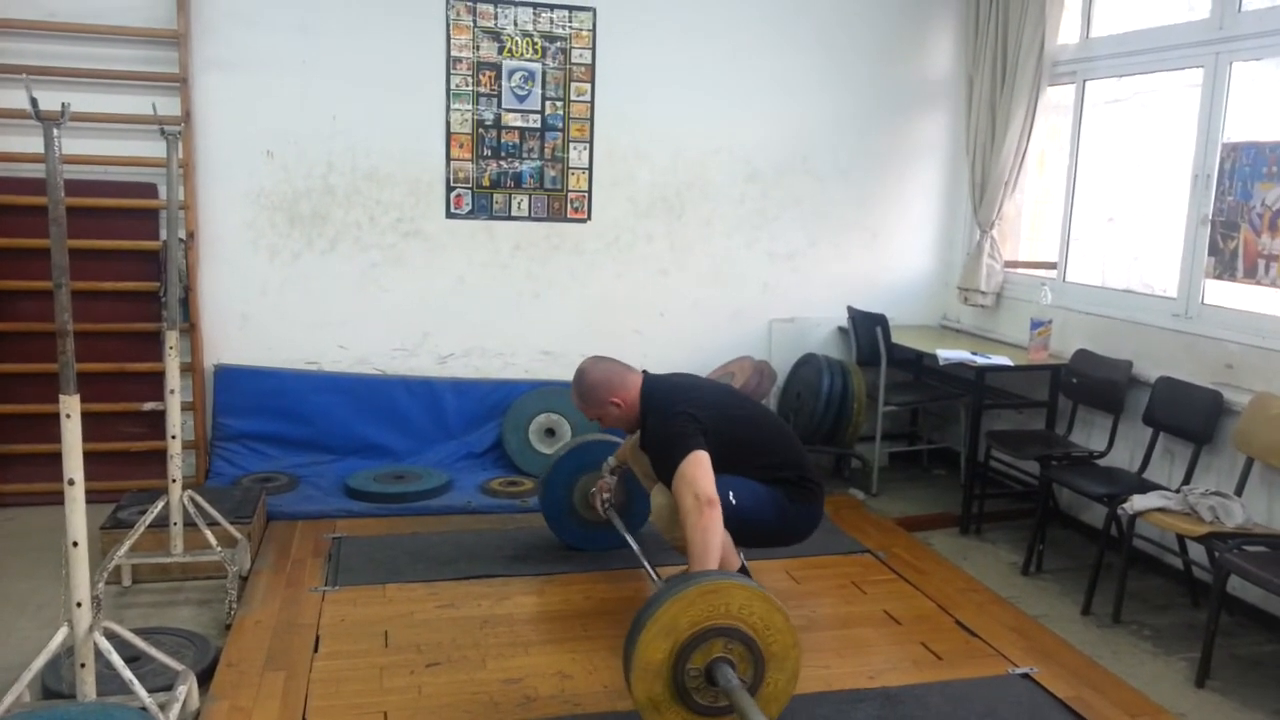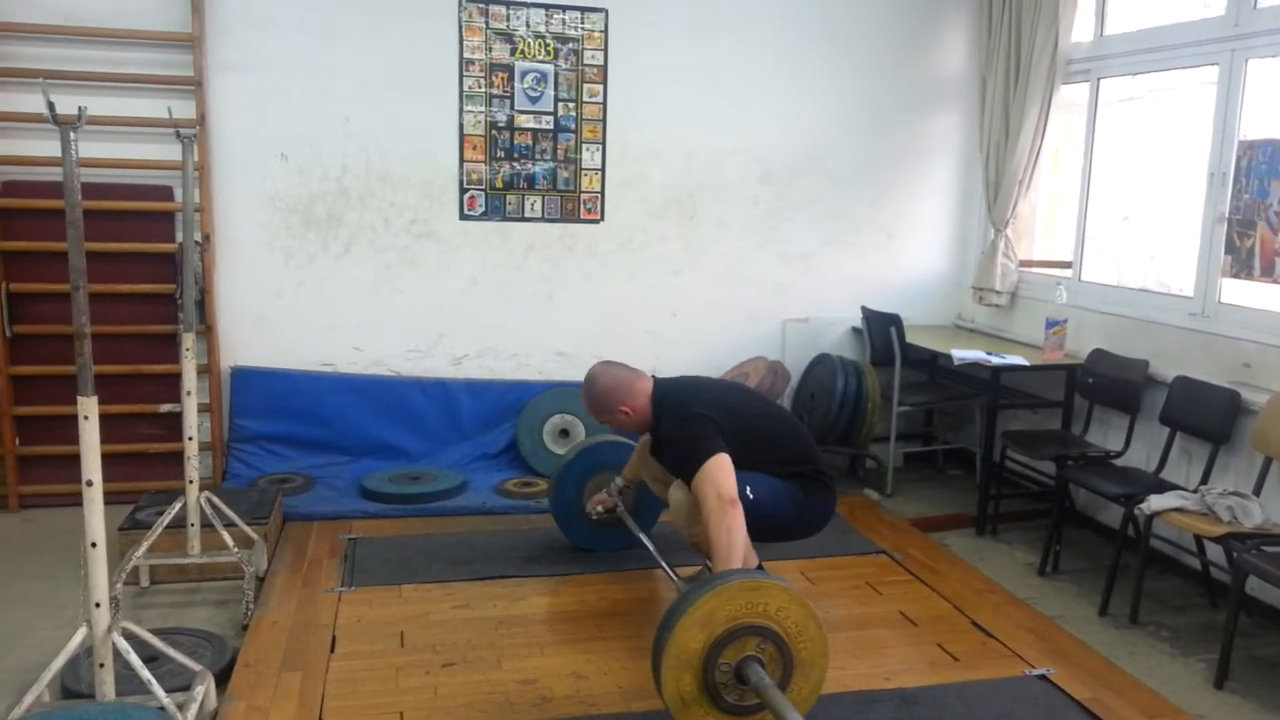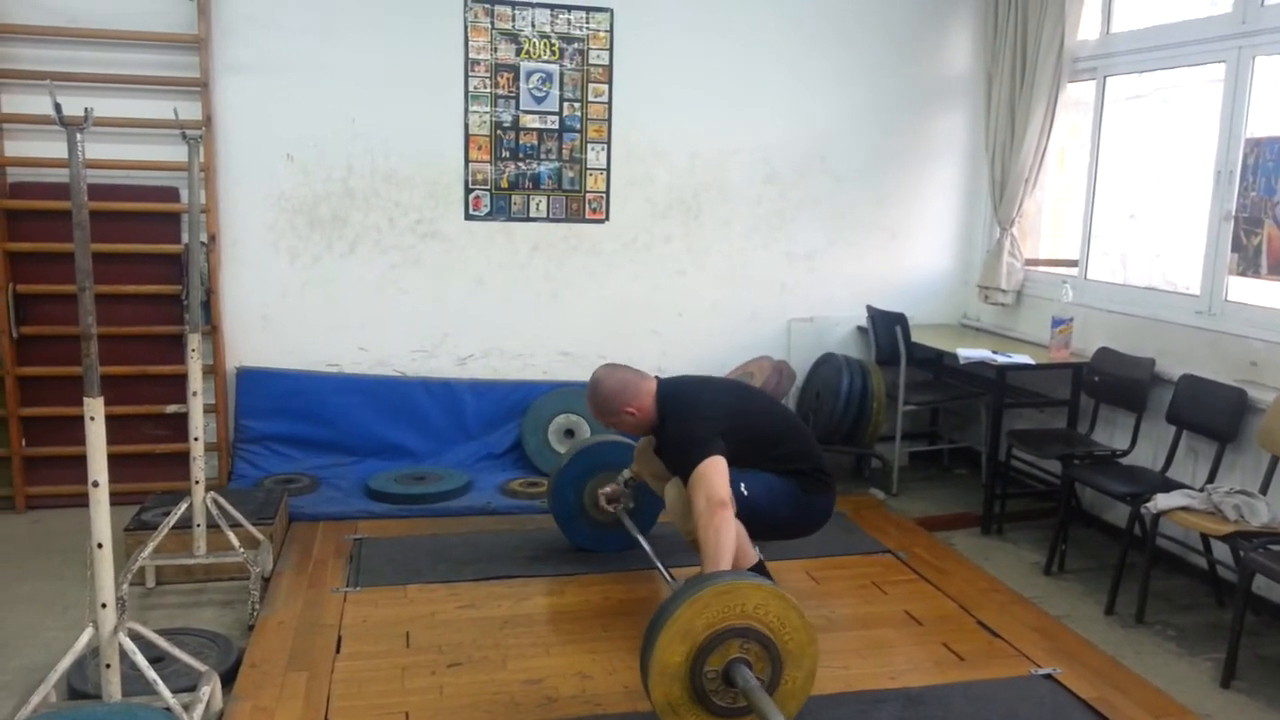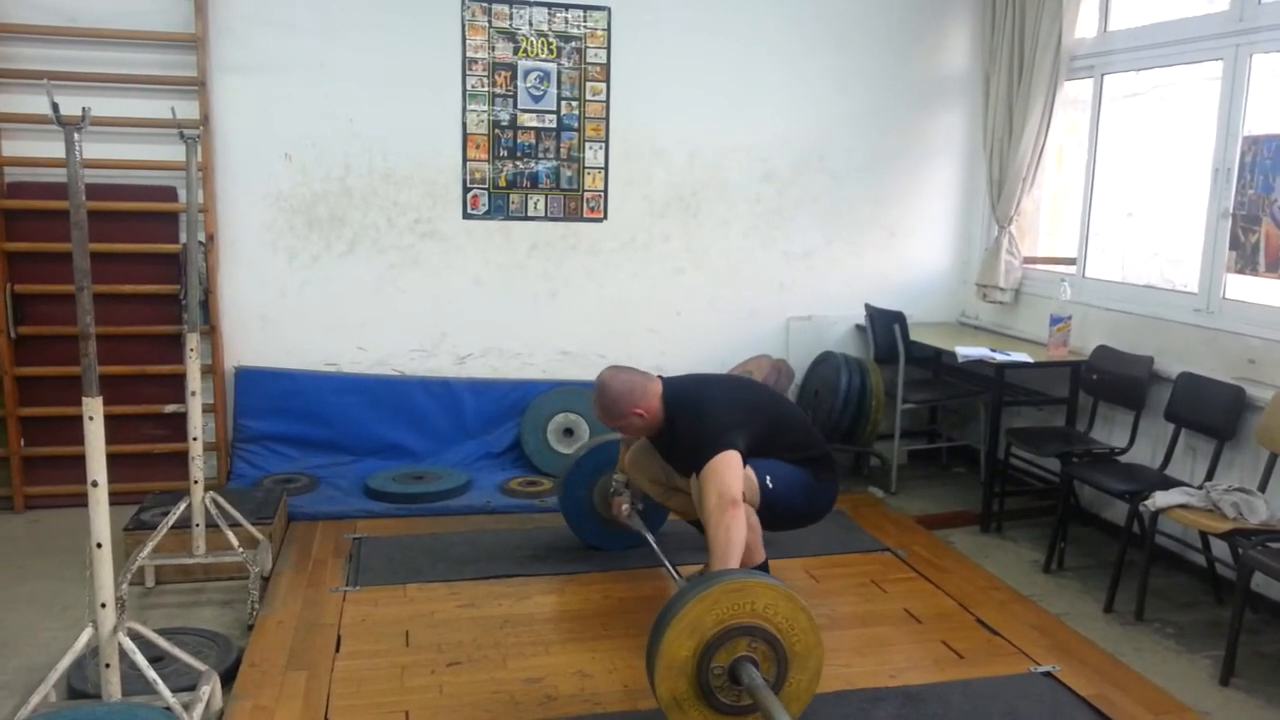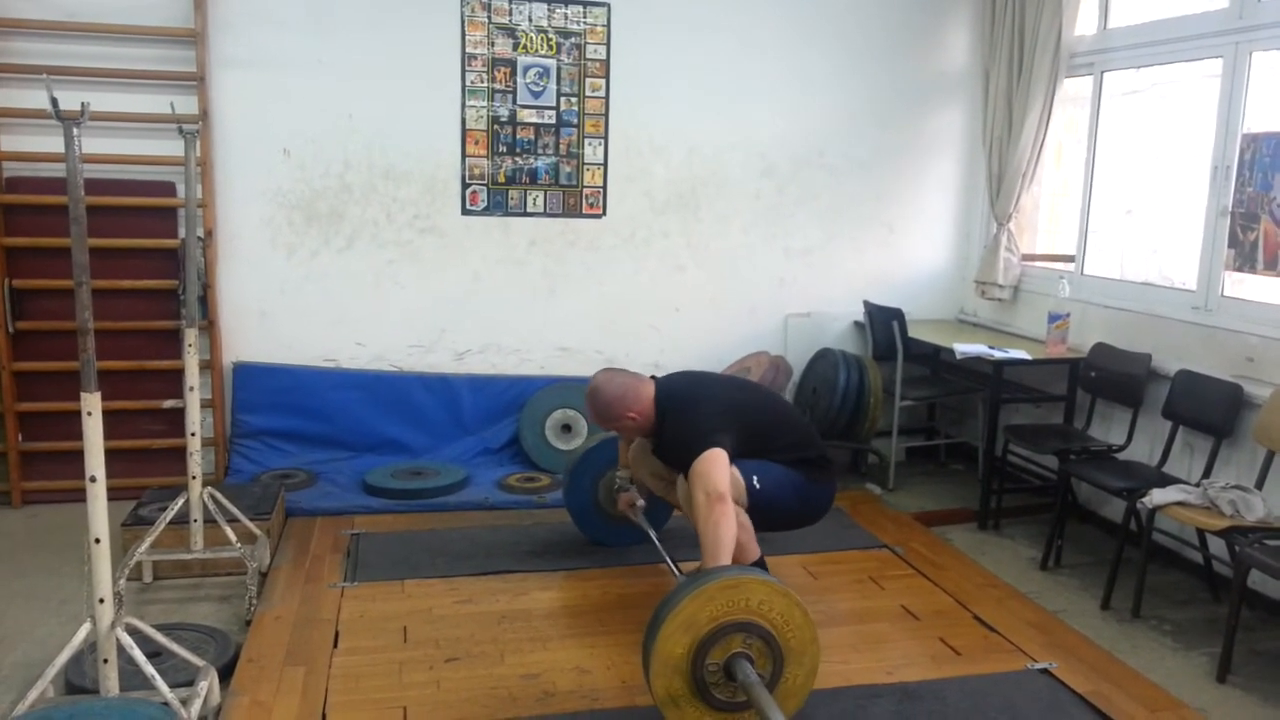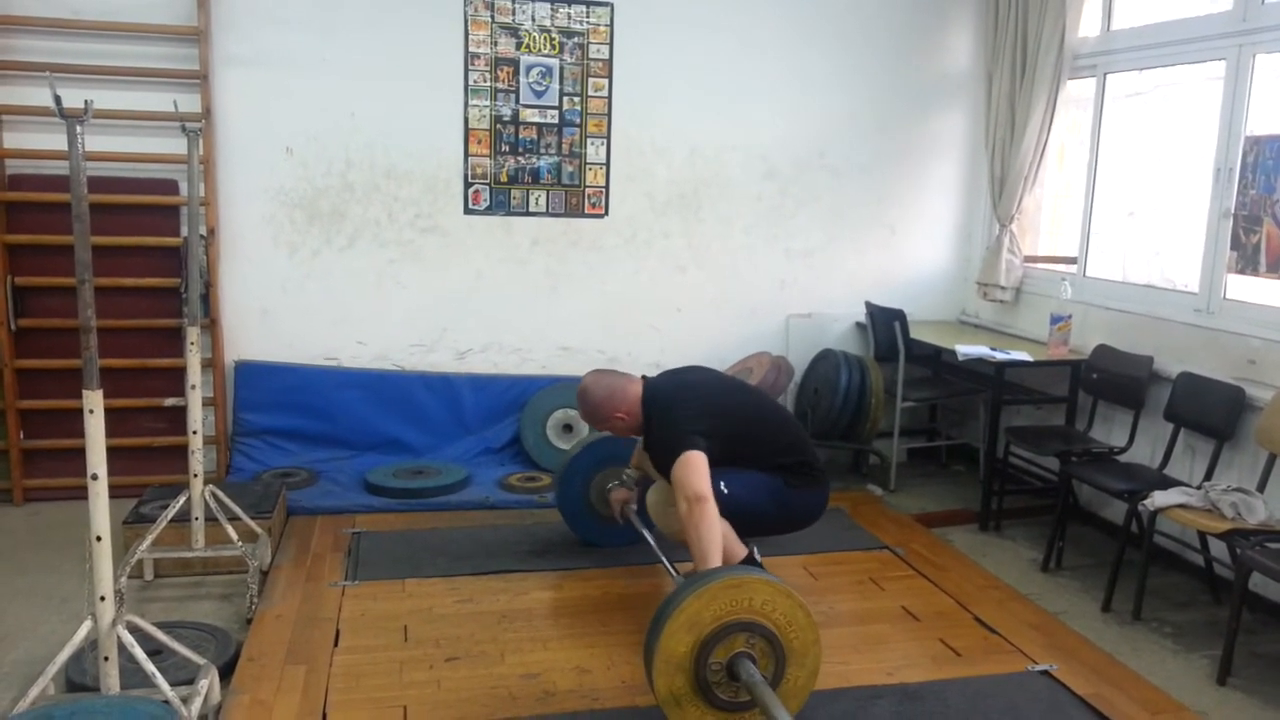
dt=0.4s
person 1, frame 1
left shoulder: (670, 420)
right shoulder: (660, 393)
left elbow: (702, 504)
right elbow: (641, 437)
right wrist: (612, 469)
left hip: (792, 503)
left knee: (669, 503)
right knee: (640, 450)
right ankle: (726, 559)
person 1, frame 2
left shoulder: (685, 422)
right shoulder: (667, 397)
left elbow: (724, 505)
right elbow: (649, 443)
left hip: (804, 497)
left knee: (688, 498)
right knee: (651, 455)
right ankle: (742, 563)
person 1, frame 3
left shoulder: (688, 423)
right shoulder: (670, 396)
left elbow: (715, 506)
left hip: (804, 495)
left knee: (683, 496)
right knee: (649, 453)
right ankle: (742, 556)
person 1, frame 4
left shoulder: (704, 421)
right shoulder: (663, 397)
left elbow: (726, 503)
right wrist: (622, 487)
left hip: (809, 483)
left knee: (715, 488)
right knee: (640, 461)
right ankle: (739, 556)
person 1, frame 5
left shoulder: (692, 422)
right shoulder: (664, 394)
left elbow: (714, 499)
left hip: (806, 484)
left knee: (700, 487)
right knee: (642, 455)
right ankle: (734, 553)
person 1, frame 6
left shoulder: (673, 423)
right shoulder: (663, 390)
left elbow: (697, 501)
right wrist: (630, 481)
left hip: (796, 491)
left knee: (664, 500)
right knee: (650, 455)
right ankle: (737, 552)
